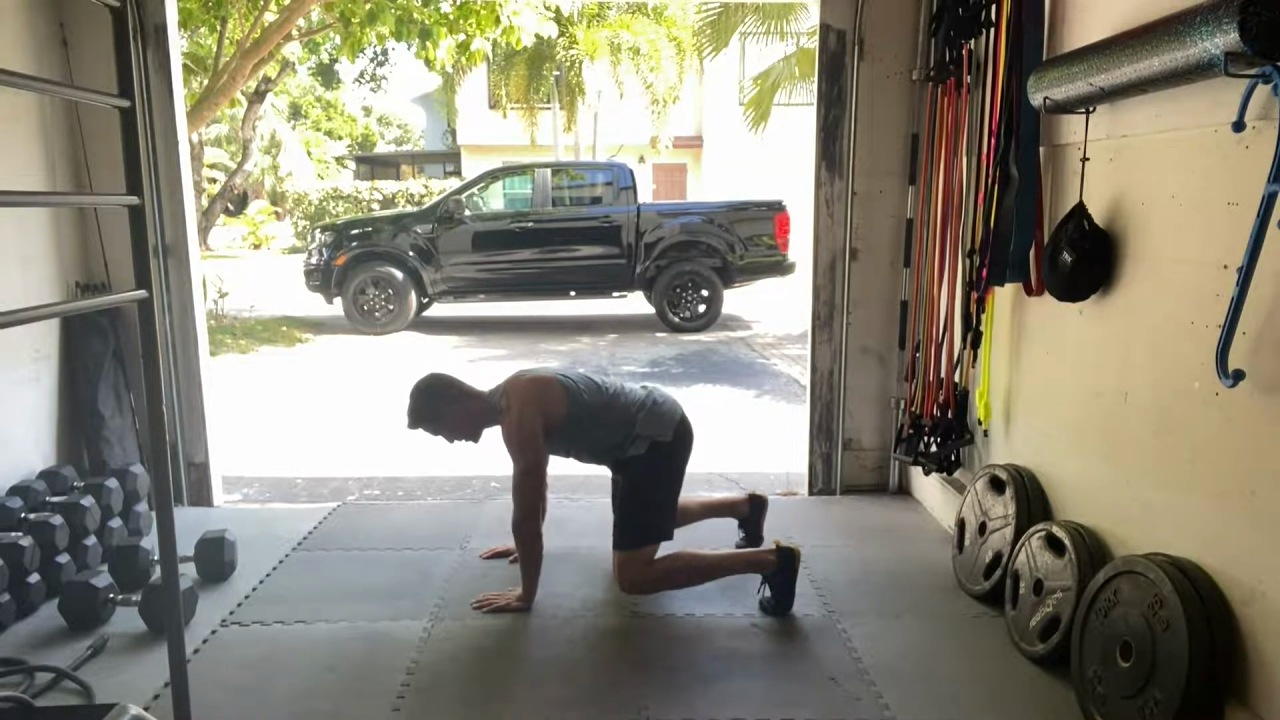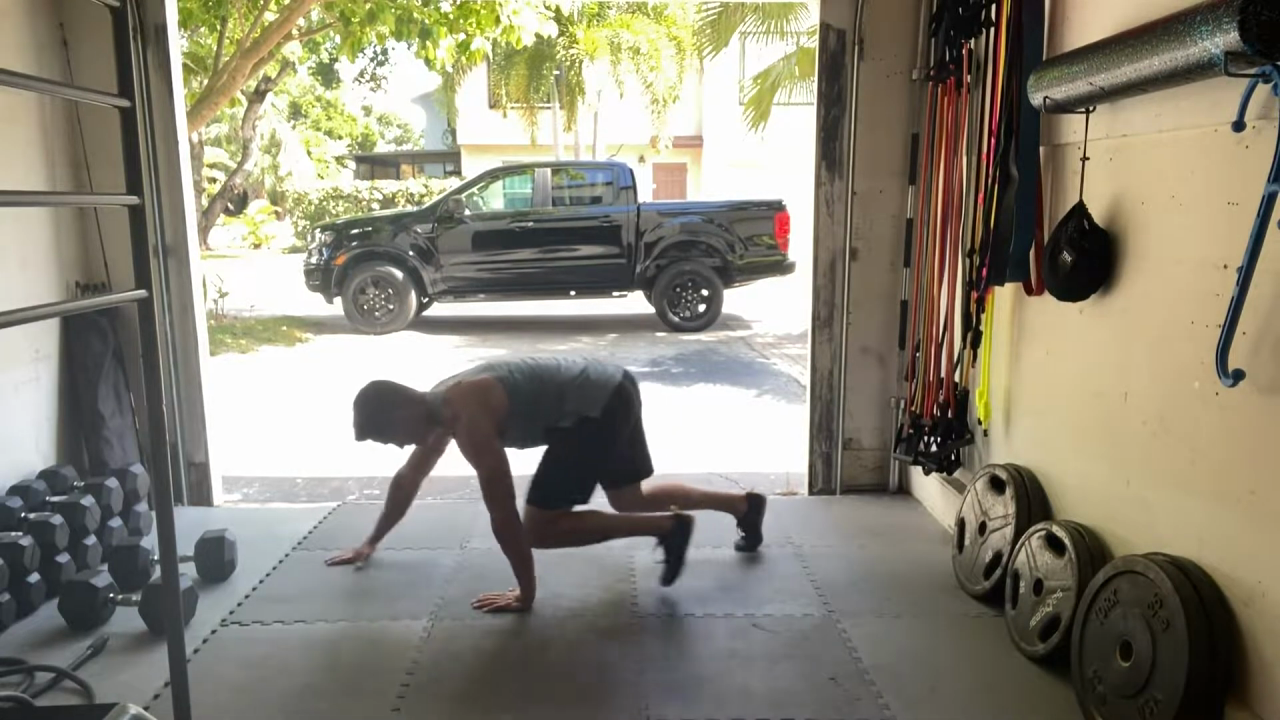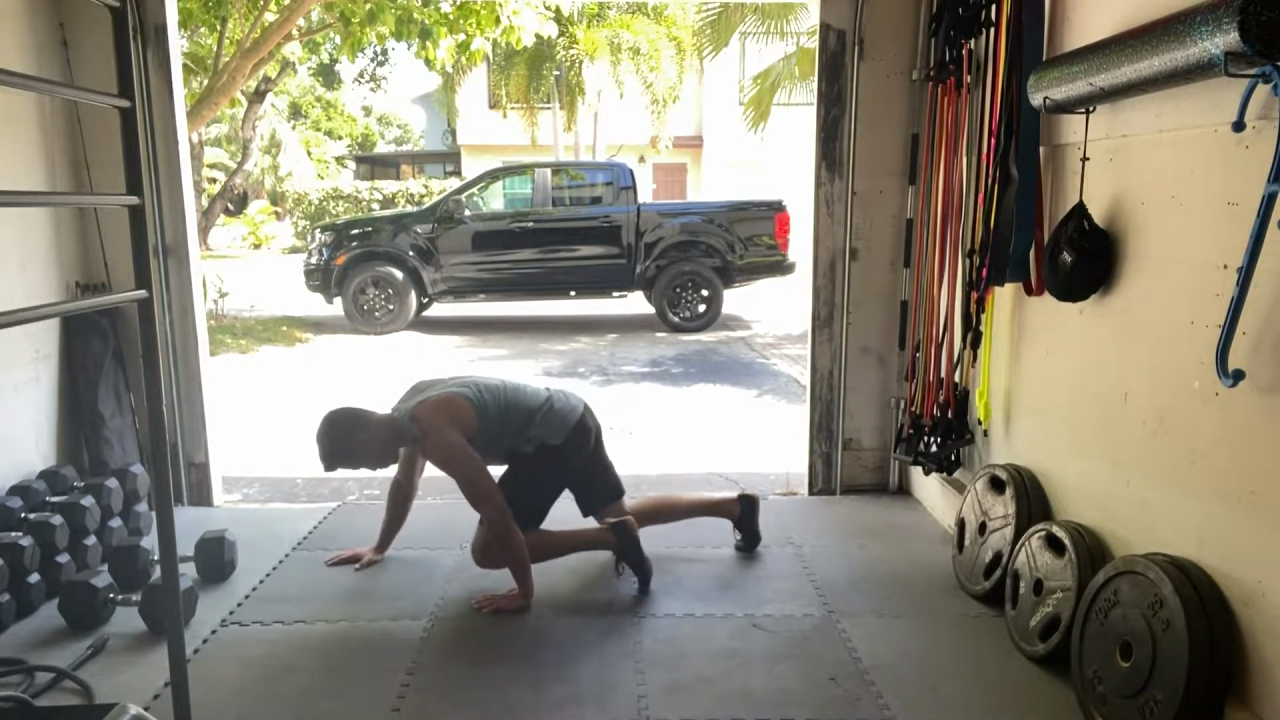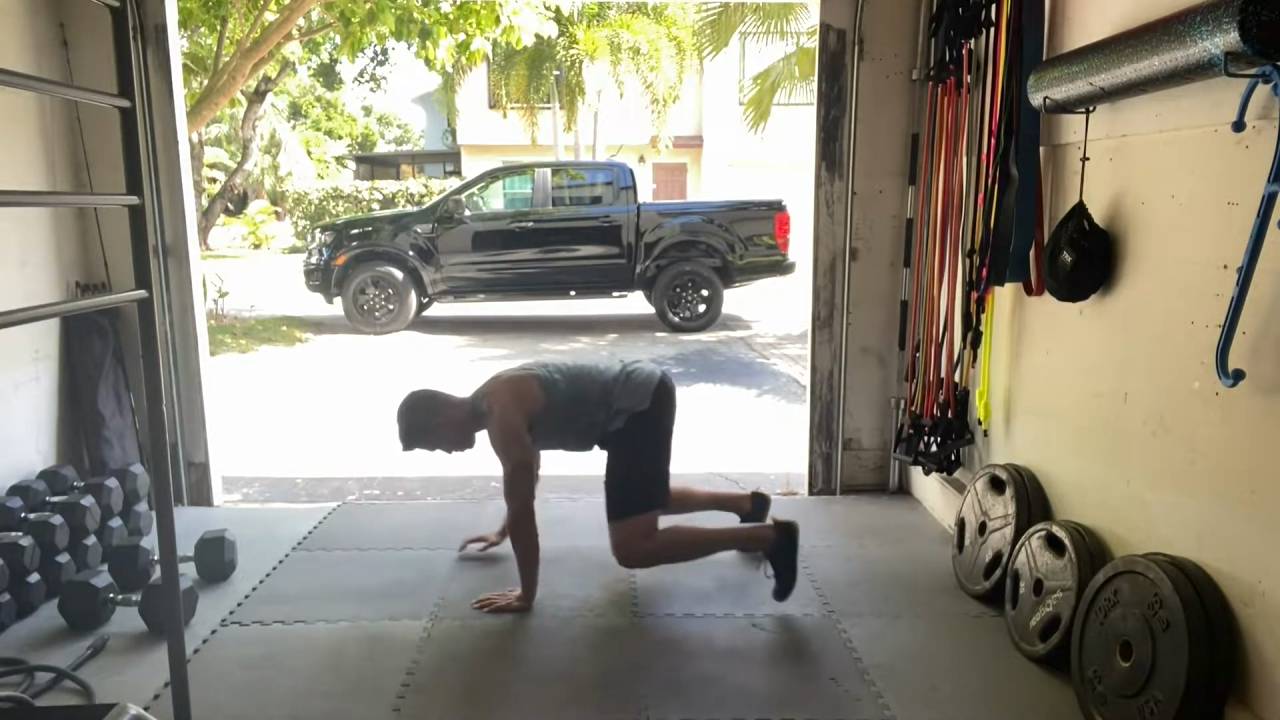
dt=0.4s
person 1, frame 1
left shoulder: (518, 415)
right shoulder: (511, 399)
left elbow: (526, 513)
right elbow: (535, 489)
left wrist: (525, 594)
right wrist: (525, 545)
left hip: (657, 436)
right hip: (654, 423)
left knee: (633, 577)
right knee: (646, 517)
left ankle: (771, 559)
right ankle: (746, 506)
person 1, frame 2
left shoulder: (466, 418)
right shoulder: (437, 406)
left elbow: (504, 513)
right elbow: (409, 476)
left wrist: (526, 593)
right wrist: (372, 542)
left hip: (598, 404)
right hip: (607, 390)
left knee: (539, 526)
right knee: (629, 499)
left ankle: (664, 524)
right ankle: (744, 505)
person 1, frame 3
left shoulder: (434, 436)
right shoulder: (408, 415)
left elbow: (496, 514)
right elbow: (403, 485)
left wrist: (525, 590)
right wrist: (377, 548)
left hip: (557, 435)
right hip: (573, 422)
left knee: (486, 551)
right knee: (618, 513)
left ankle: (614, 537)
right ankle: (738, 506)
person 1, frame 4
left shoulder: (501, 417)
right shoulder: (495, 401)
left elbow: (521, 510)
right elbow: (522, 486)
left wrist: (525, 594)
right wrist: (502, 532)
left hip: (639, 405)
right hip: (639, 398)
left knee: (633, 549)
right knee: (643, 500)
left ankle: (769, 536)
right ankle: (748, 504)
